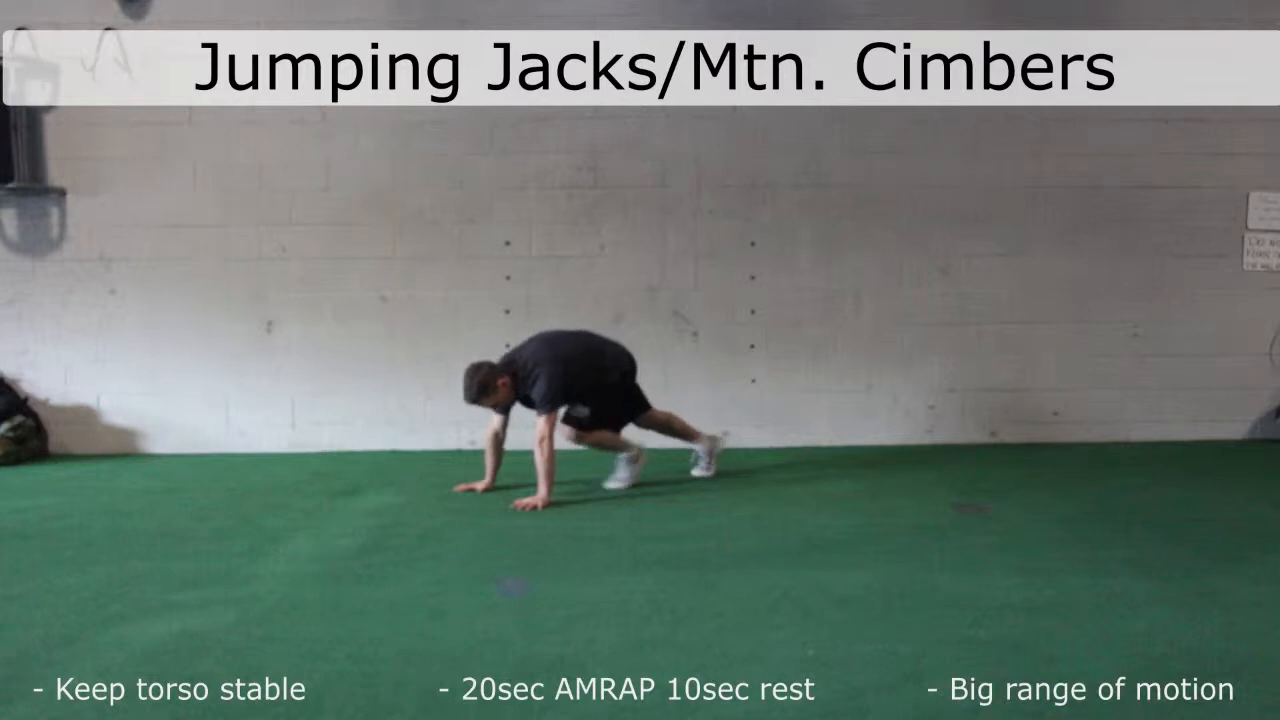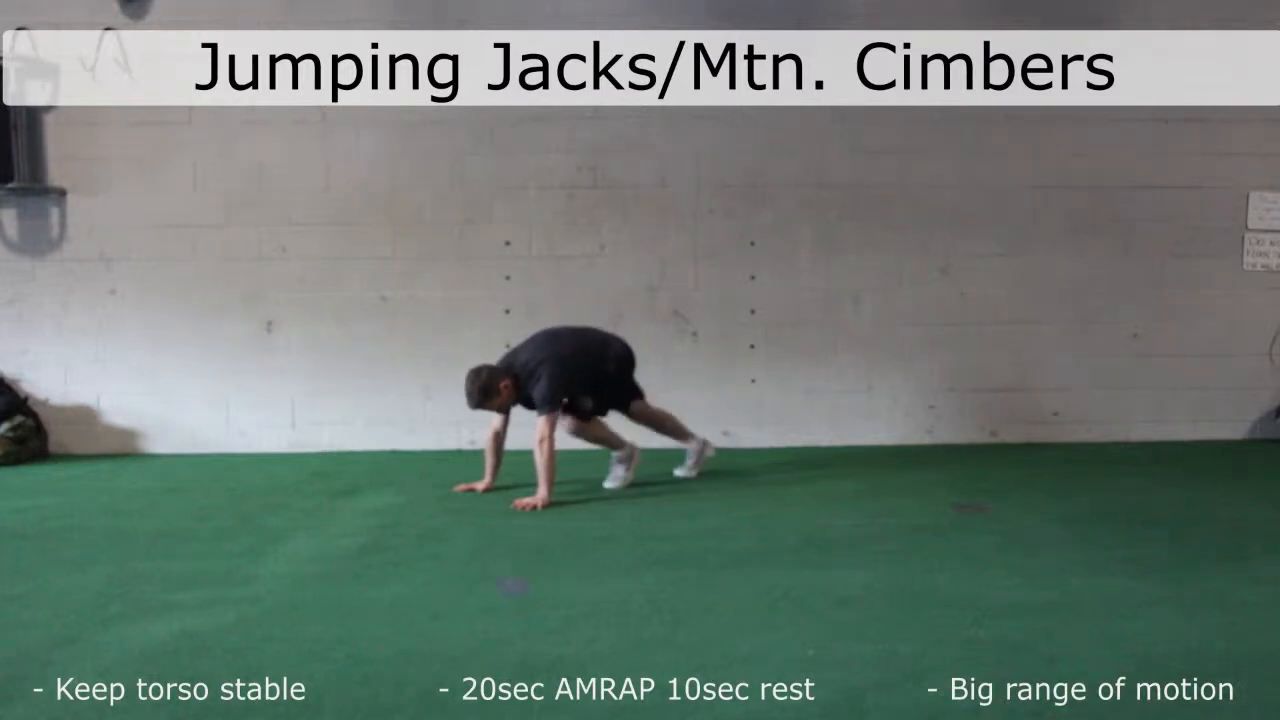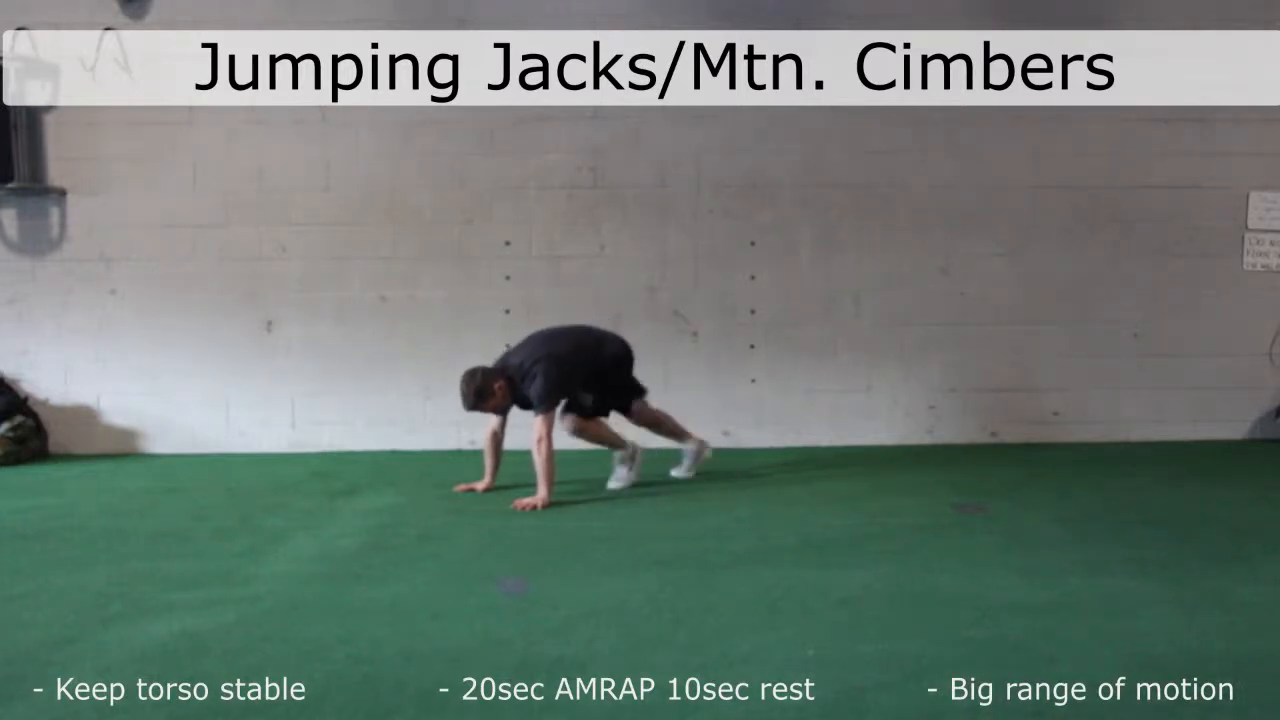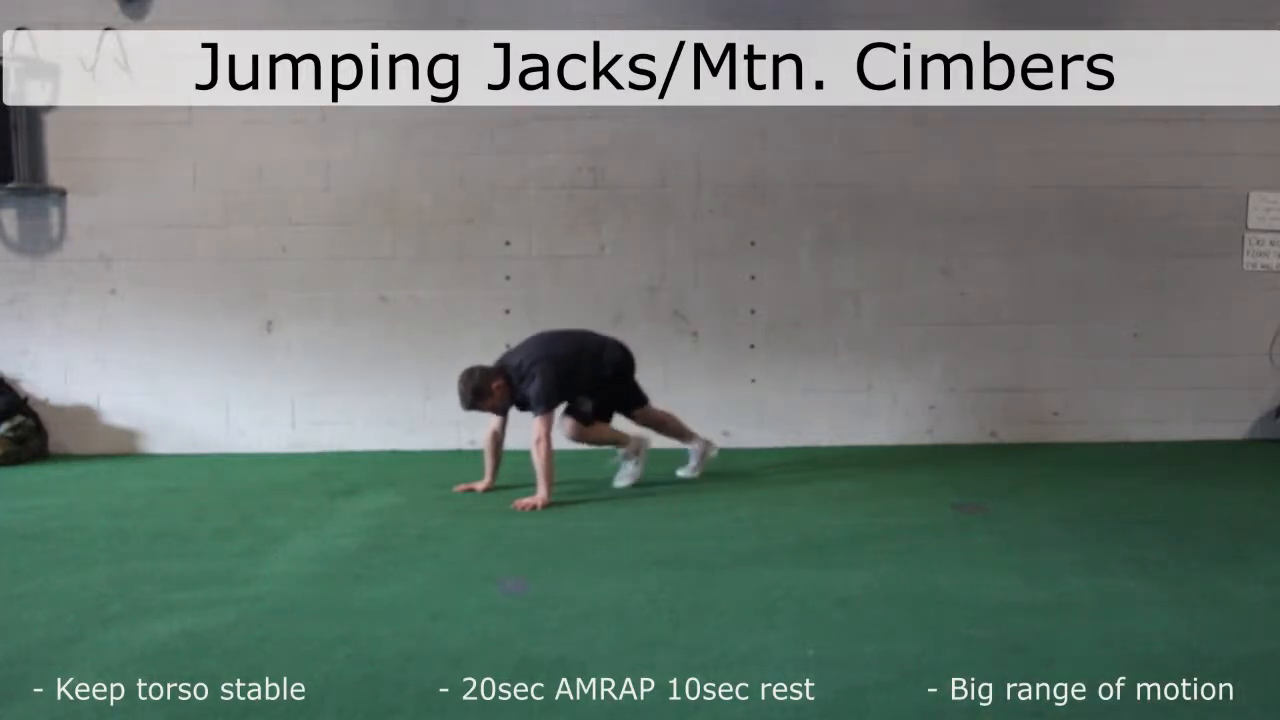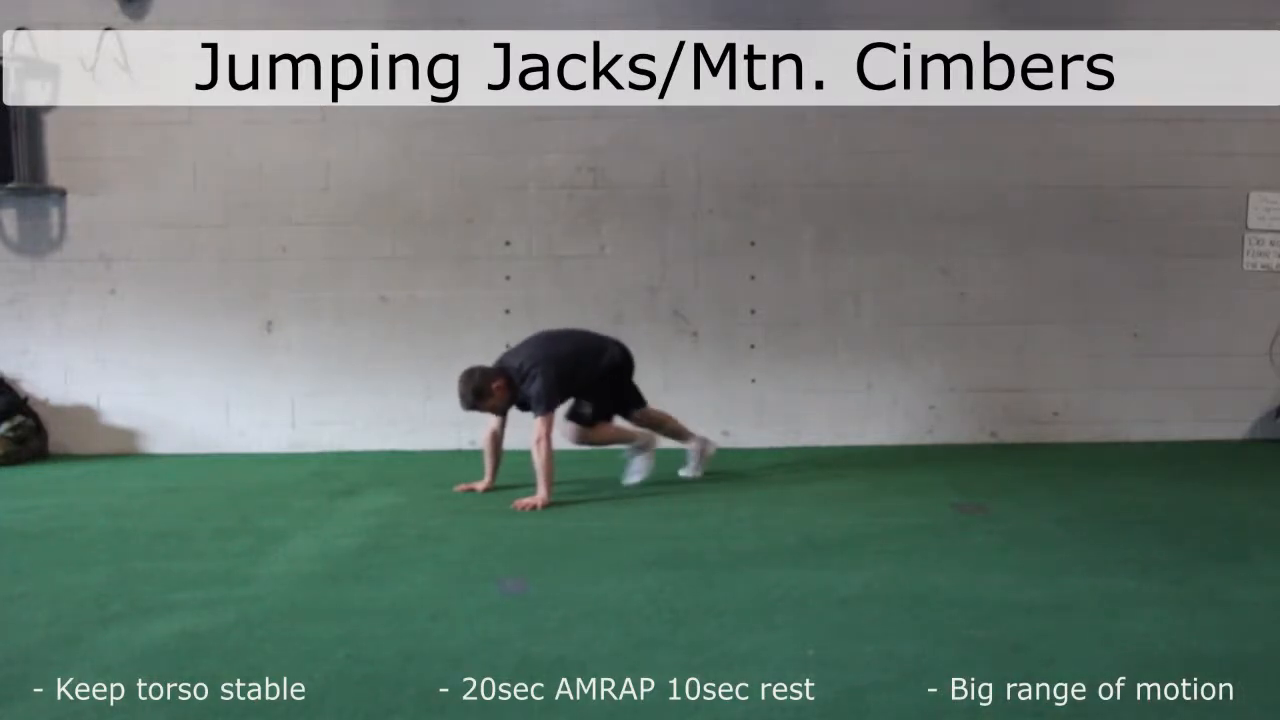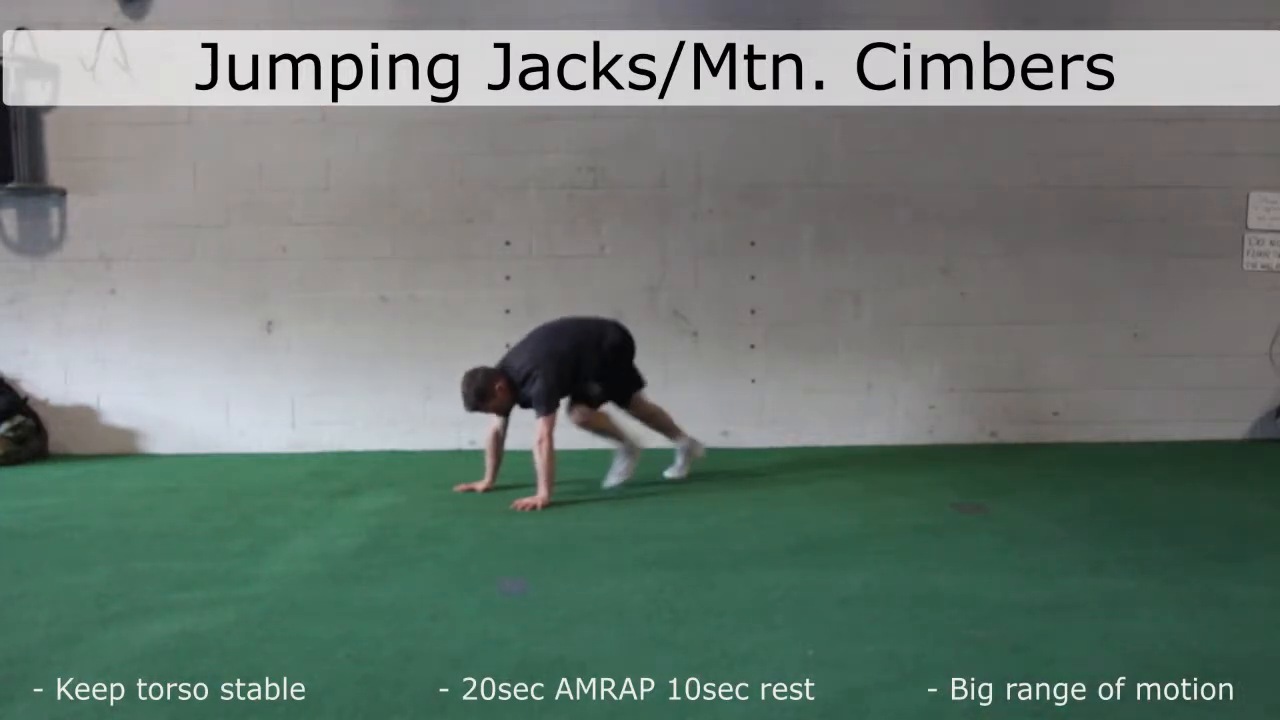
dt=0.7s
person 1, frame 1
left shoulder: (543, 376)
right shoulder: (503, 374)
left elbow: (543, 438)
right elbow: (496, 431)
left wrist: (543, 494)
right wrist: (488, 480)
left hip: (615, 368)
right hip: (596, 372)
left knee: (573, 431)
right knee: (645, 418)
left ankle: (629, 454)
right ankle: (705, 444)
person 1, frame 2
left shoulder: (544, 378)
right shoulder: (501, 375)
left elbow: (543, 438)
right elbow: (497, 431)
left wrist: (543, 494)
right wrist: (488, 480)
left hip: (614, 358)
right hip: (594, 359)
left knee: (571, 421)
right knee: (637, 410)
left ankle: (623, 452)
right ankle: (695, 445)
person 1, frame 3
left shoulder: (538, 378)
right shoulder: (498, 376)
left elbow: (541, 438)
right elbow: (495, 431)
left wrist: (543, 495)
right wrist: (487, 480)
left hip: (612, 357)
right hip: (595, 360)
left knee: (573, 422)
right knee: (637, 413)
left ankle: (625, 452)
right ankle: (692, 446)
person 1, frame 4
left shoulder: (536, 379)
right shoulder: (499, 375)
left elbow: (540, 439)
right elbow: (495, 431)
left wrist: (543, 495)
right wrist: (488, 480)
left hip: (612, 364)
right hip: (595, 365)
left knee: (572, 427)
right knee: (641, 414)
left ankle: (632, 447)
right ankle: (698, 445)
person 1, frame 5
left shoulder: (537, 379)
right shoulder: (499, 375)
left elbow: (541, 439)
right elbow: (494, 431)
left wrist: (543, 495)
right wrist: (487, 480)
left hip: (611, 363)
right hip: (597, 364)
left knee: (575, 431)
right knee: (639, 415)
left ankle: (640, 441)
right ankle: (695, 445)
person 1, frame 6
left shoulder: (539, 378)
right shoulder: (500, 376)
left elbow: (542, 437)
right elbow: (496, 430)
left wrist: (544, 494)
right wrist: (488, 480)
left hip: (611, 343)
right hip: (592, 345)
left knee: (581, 413)
